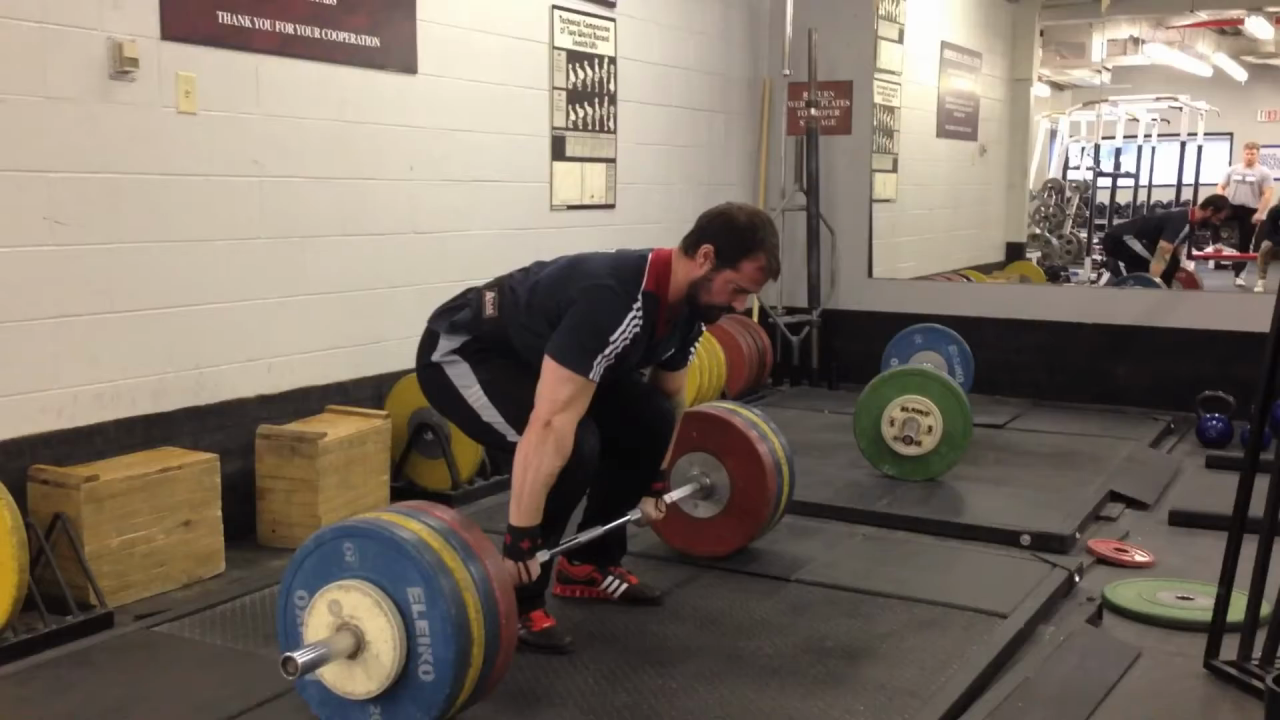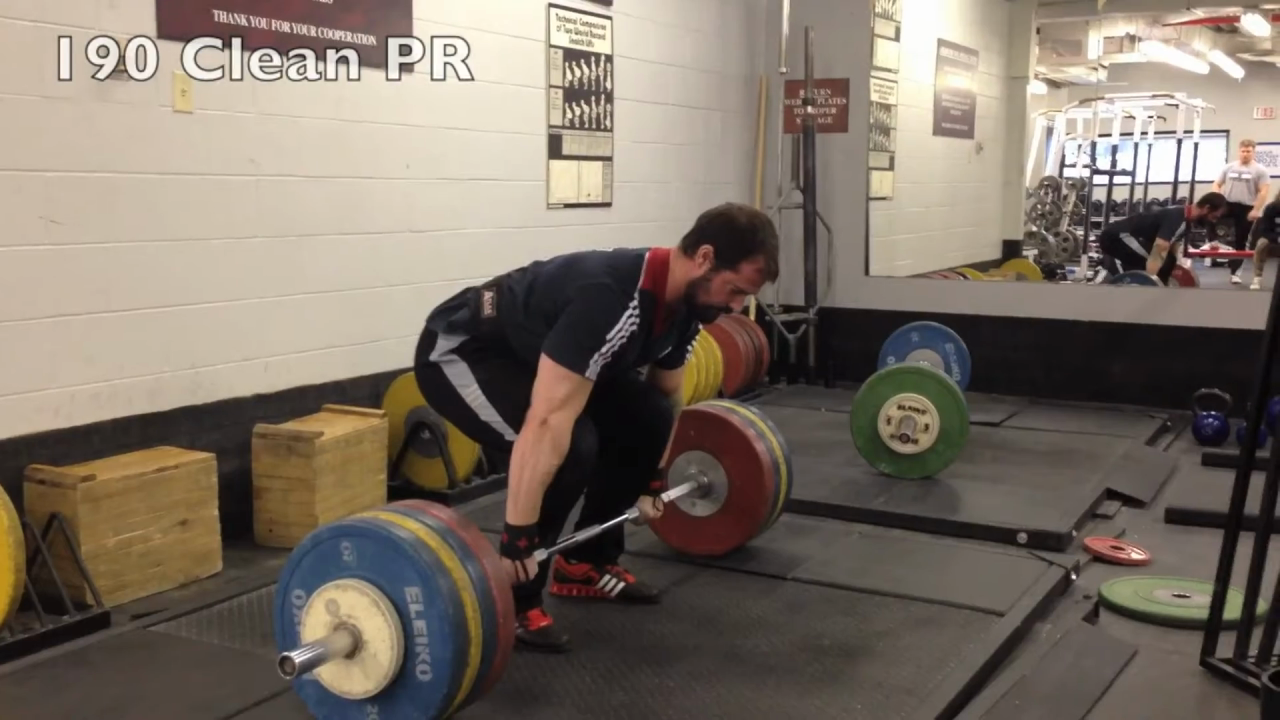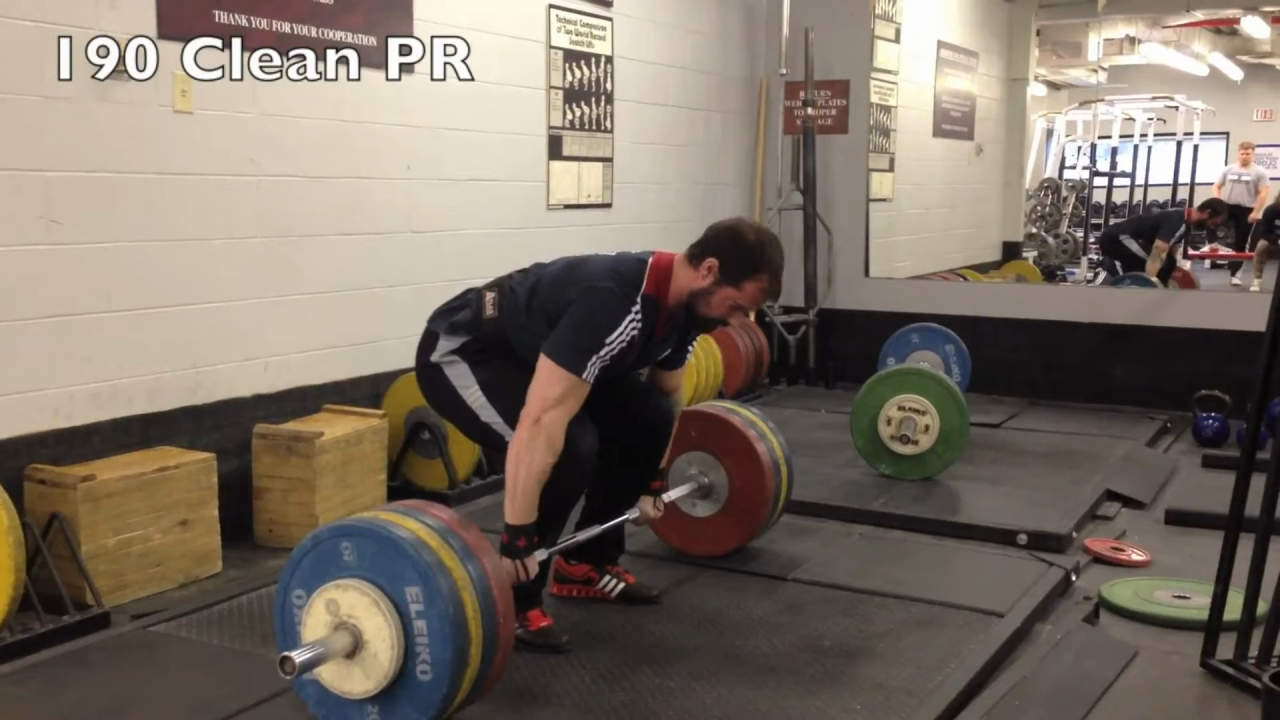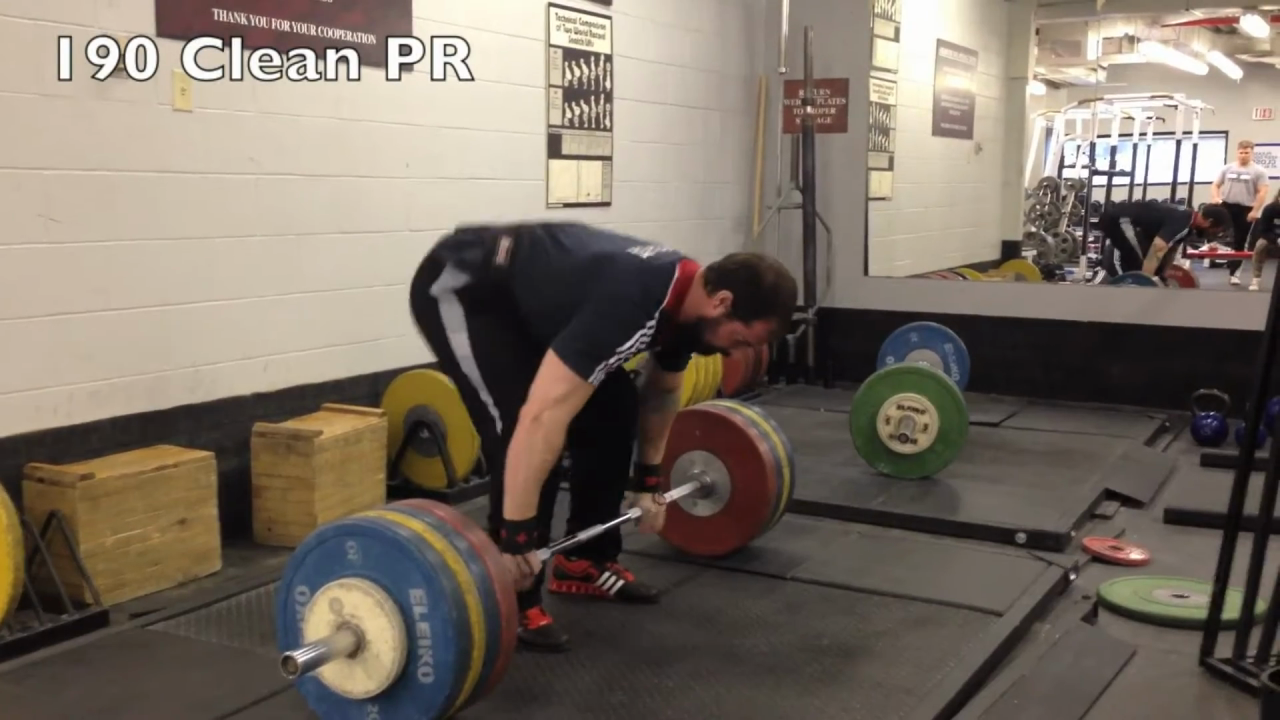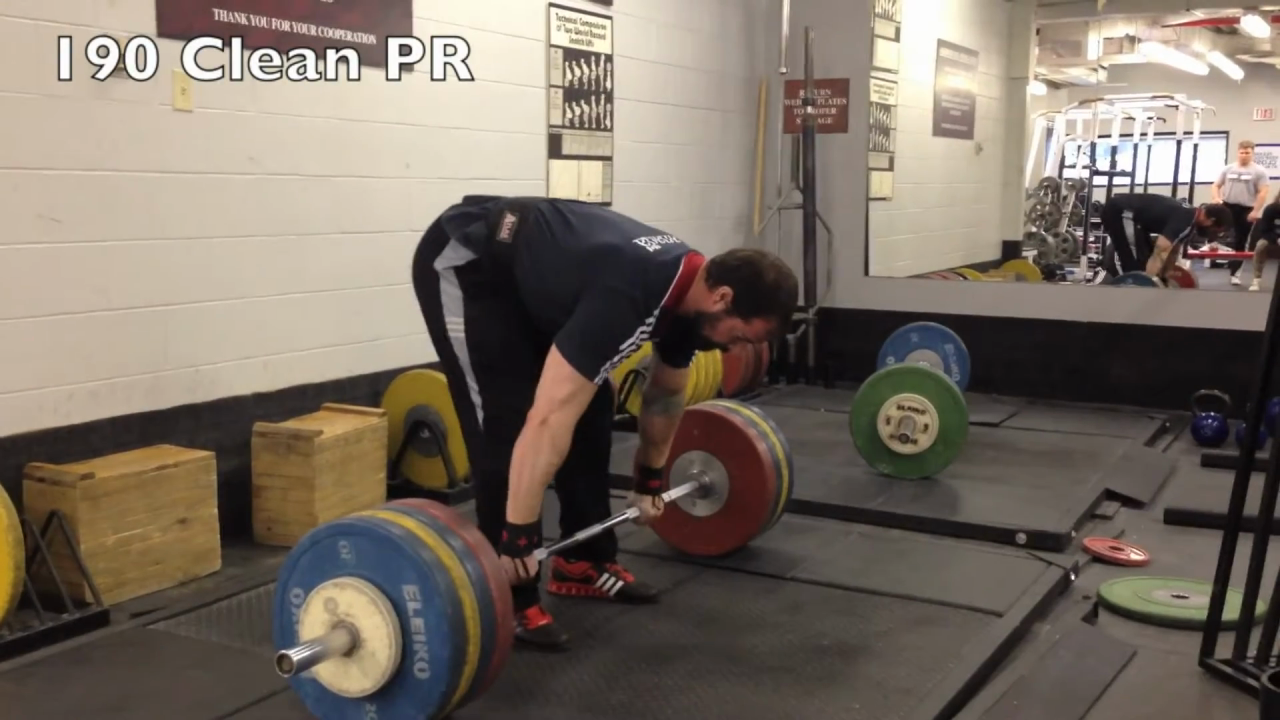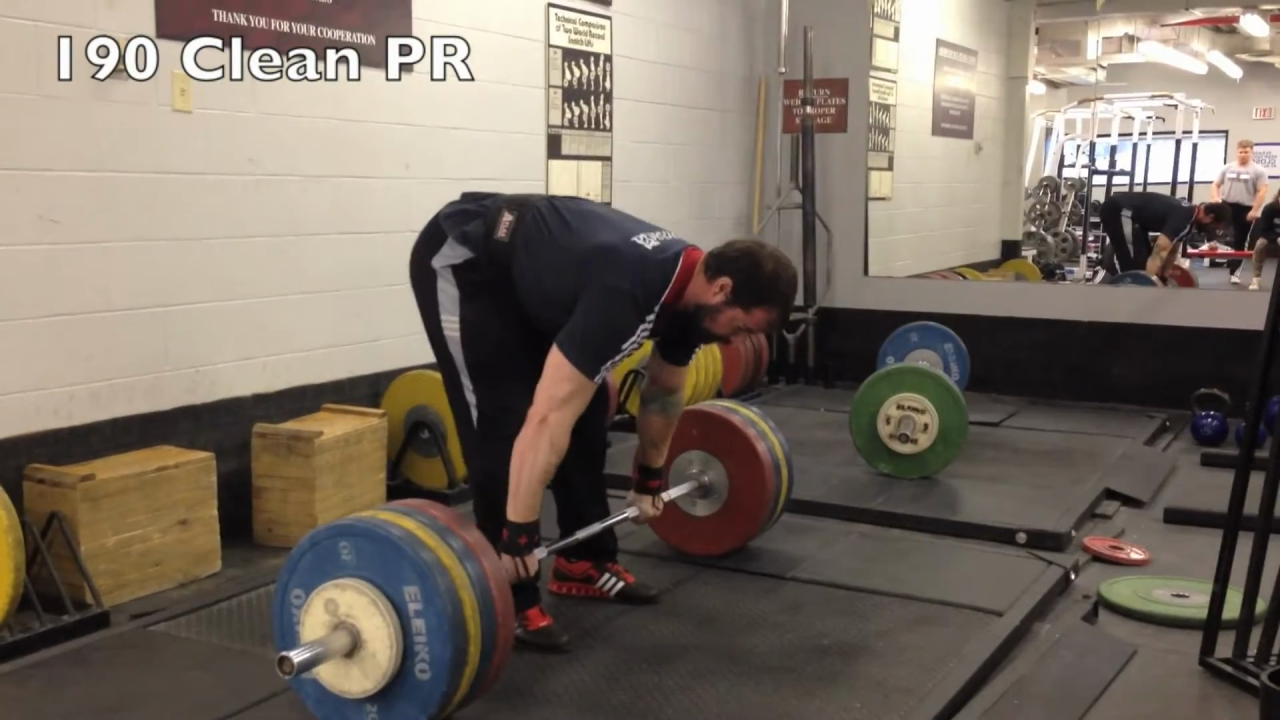
dt=0.4s
person 1, frame 1
left shoulder: (685, 304)
right shoulder: (612, 298)
left elbow: (669, 396)
right elbow: (551, 423)
left wrist: (654, 486)
right wrist: (519, 542)
left hip: (528, 352)
right hip: (461, 353)
left knee: (649, 419)
right knee: (575, 447)
left ankle: (588, 564)
right ankle: (513, 598)
person 1, frame 2
left shoulder: (682, 303)
right shoulder: (608, 297)
left elbow: (666, 395)
right elbow: (548, 422)
left wrist: (651, 483)
right wrist: (517, 540)
left hip: (527, 351)
right hip: (459, 352)
left knee: (647, 418)
right knee: (571, 447)
left ankle: (586, 562)
right ankle: (510, 599)
person 1, frame 3
left shoulder: (678, 298)
right shoulder: (612, 303)
left elbow: (666, 393)
right elbow: (540, 421)
left wrist: (651, 484)
right wrist: (517, 540)
left hip: (527, 350)
right hip: (459, 353)
left knee: (649, 418)
right knee: (572, 445)
left ankle: (586, 562)
right ankle: (510, 599)
person 1, frame 4
left shoulder: (686, 292)
right shoulder: (630, 304)
left elbow: (661, 391)
right elbow: (542, 418)
left wrist: (647, 481)
right wrist: (517, 536)
left hip: (524, 293)
right hip: (460, 287)
left knee: (613, 407)
right knee: (520, 426)
left ankle: (584, 561)
person 1, frame 5
left shoulder: (689, 284)
right shoulder: (628, 296)
left elbow: (665, 394)
right elbow: (549, 419)
left wrist: (650, 481)
right wrist: (518, 537)
left hip: (526, 267)
right hip: (465, 260)
left knee: (590, 408)
right knee: (507, 420)
left ankle: (583, 562)
right ankle: (507, 597)
person 1, frame 6
left shoulder: (688, 283)
right shoulder: (628, 294)
left elbow: (664, 390)
right elbow: (549, 417)
left wrist: (649, 480)
right wrist: (519, 536)
left hip: (523, 269)
right hip: (462, 260)
left knee: (586, 406)
right knee: (503, 422)
left ankle: (584, 561)
right ankle: (506, 599)
